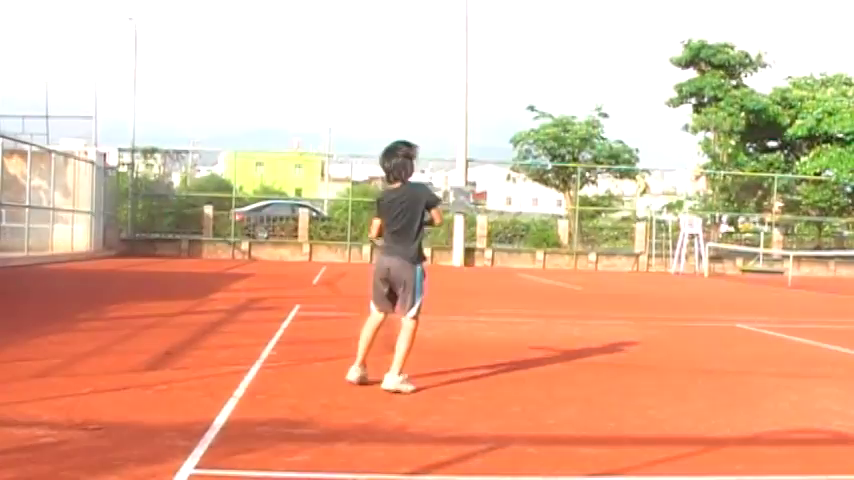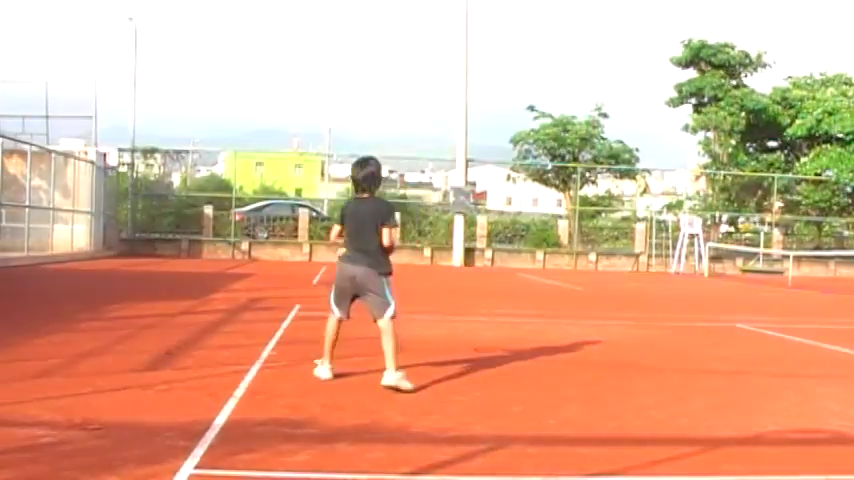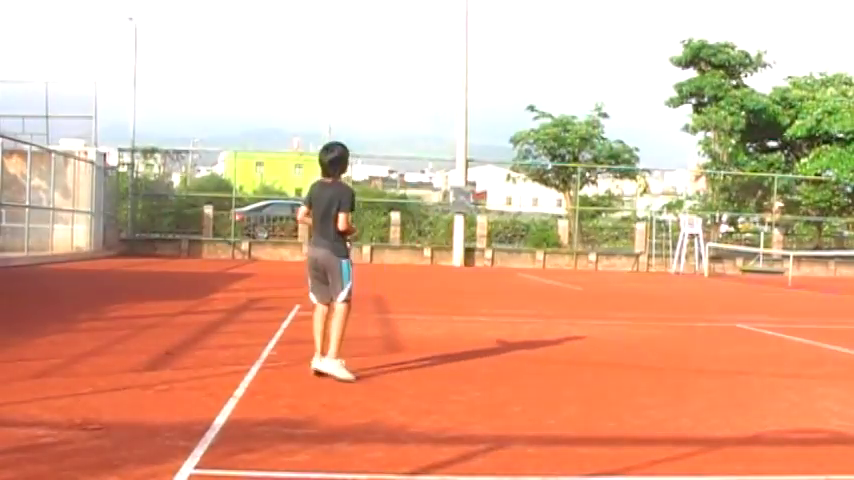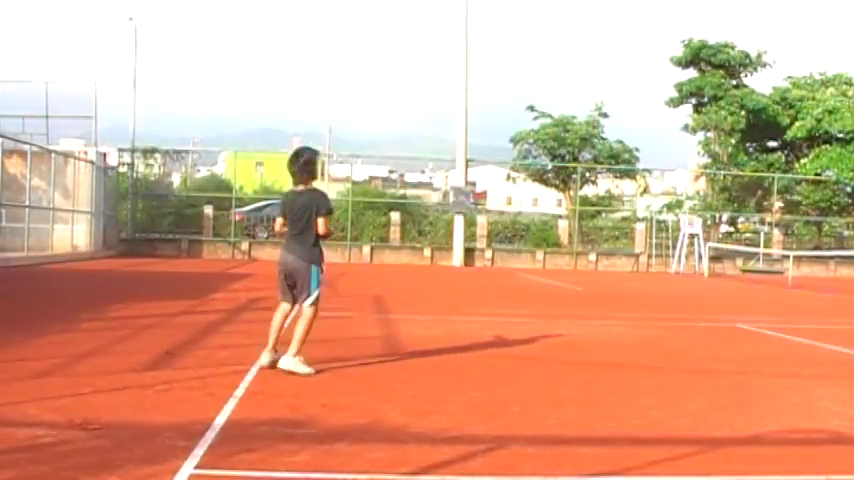
dt=0.2s
person 1, frame 1
left shoulder: (383, 196)
right shoulder: (420, 191)
left elbow: (374, 233)
right elbow: (438, 220)
left hip: (384, 261)
right hip: (408, 263)
left knee: (376, 315)
right knee: (409, 320)
left ankle: (358, 367)
right ankle: (394, 376)
person 1, frame 2
left shoulder: (348, 206)
right shoulder: (385, 207)
left elbow: (334, 236)
right elbow: (387, 242)
right wrist: (386, 249)
left hip: (347, 268)
right hip: (373, 272)
left knee: (336, 316)
right knee: (387, 323)
left ankle: (325, 364)
right ankle: (392, 372)
person 1, frame 3
left shoulder: (315, 188)
right shoulder: (345, 192)
left elbow: (302, 216)
right elbow: (342, 226)
right wrist: (352, 231)
left hip: (315, 252)
right hip: (335, 255)
left knee: (321, 306)
right knee: (341, 307)
left ankle: (319, 357)
right ankle: (332, 359)
person 1, frame 4
left shoulder: (287, 197)
right shoulder: (319, 197)
left elbow: (278, 228)
right elbow: (322, 230)
right wrist: (330, 232)
left hip: (286, 256)
right hip: (307, 260)
left knee: (286, 304)
right knee: (309, 310)
left ankle: (269, 352)
right ankle: (291, 357)
